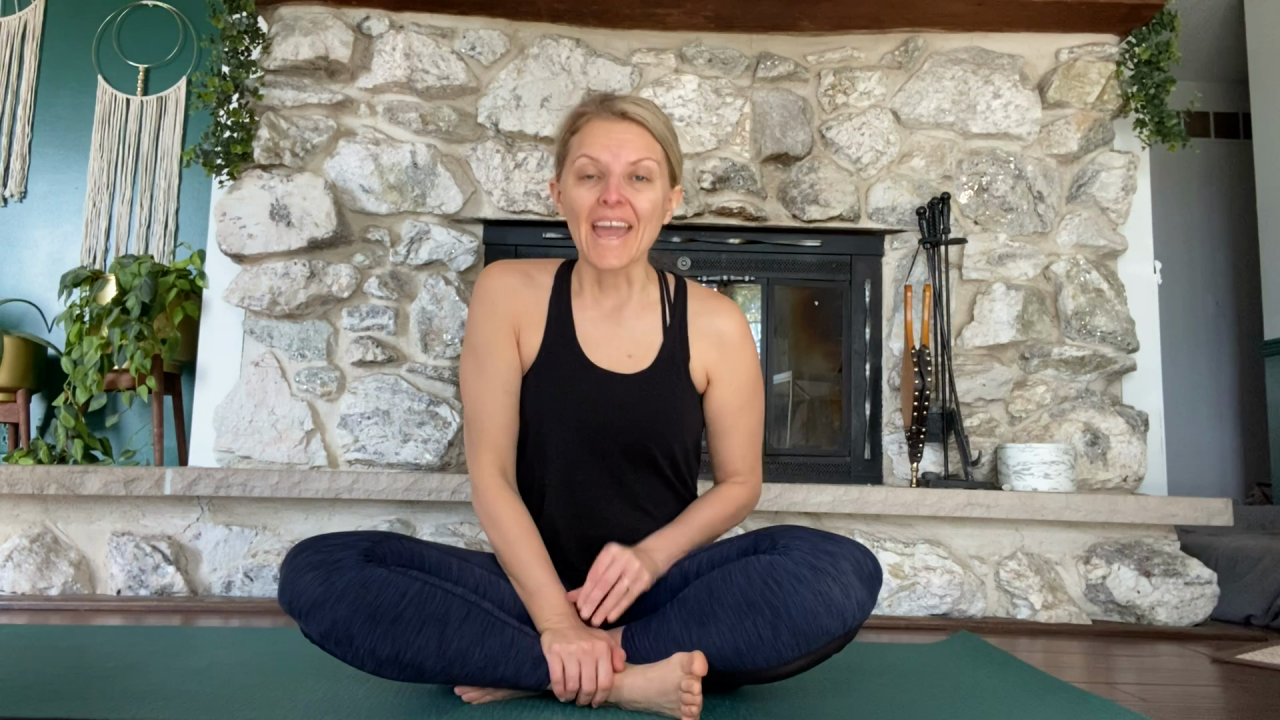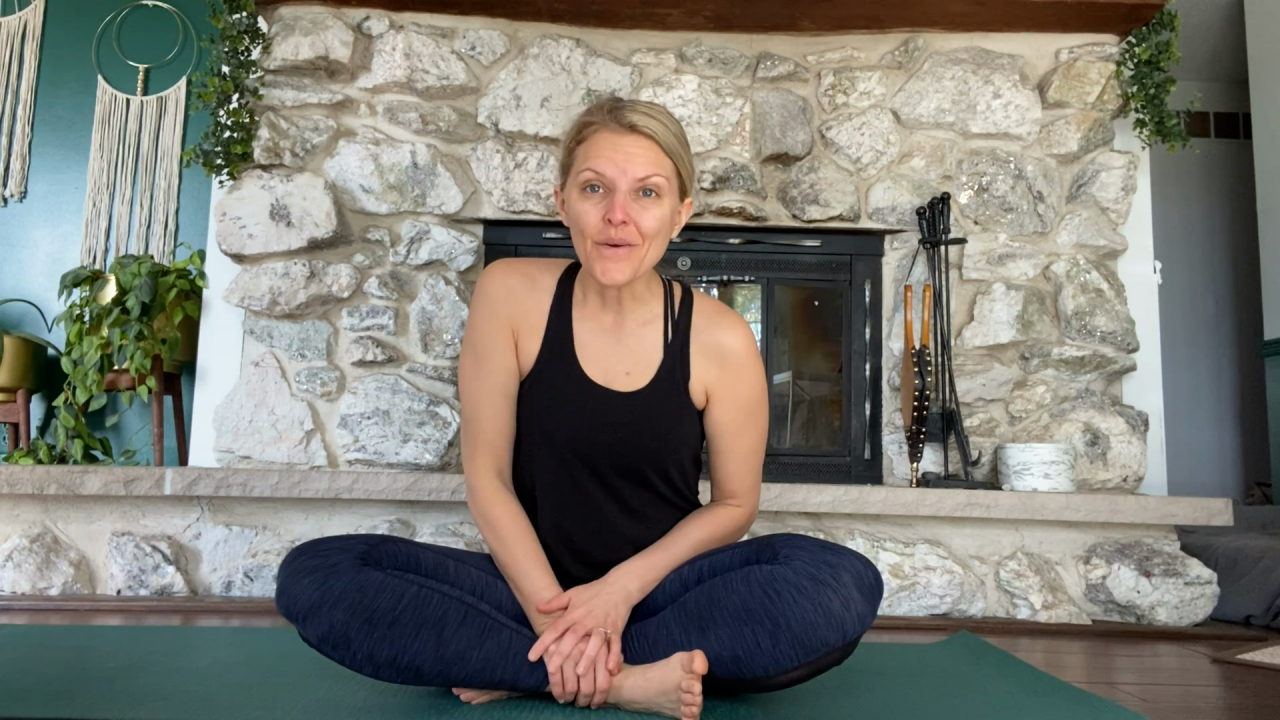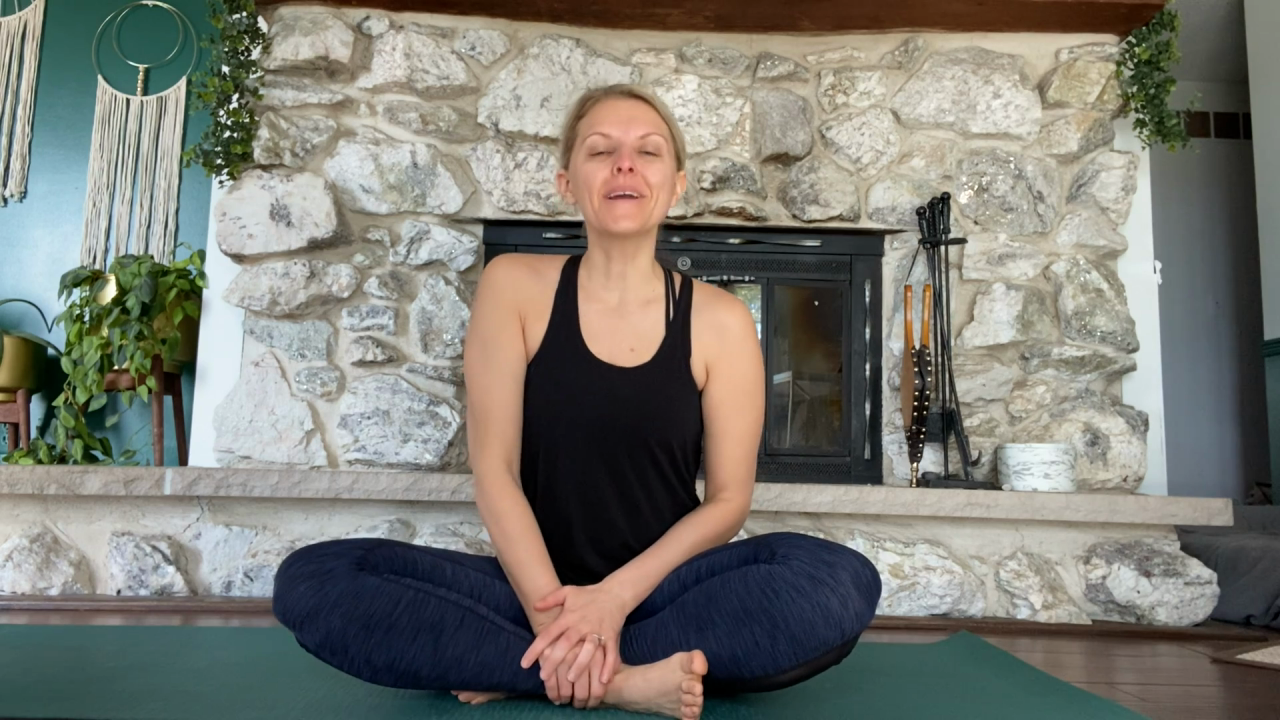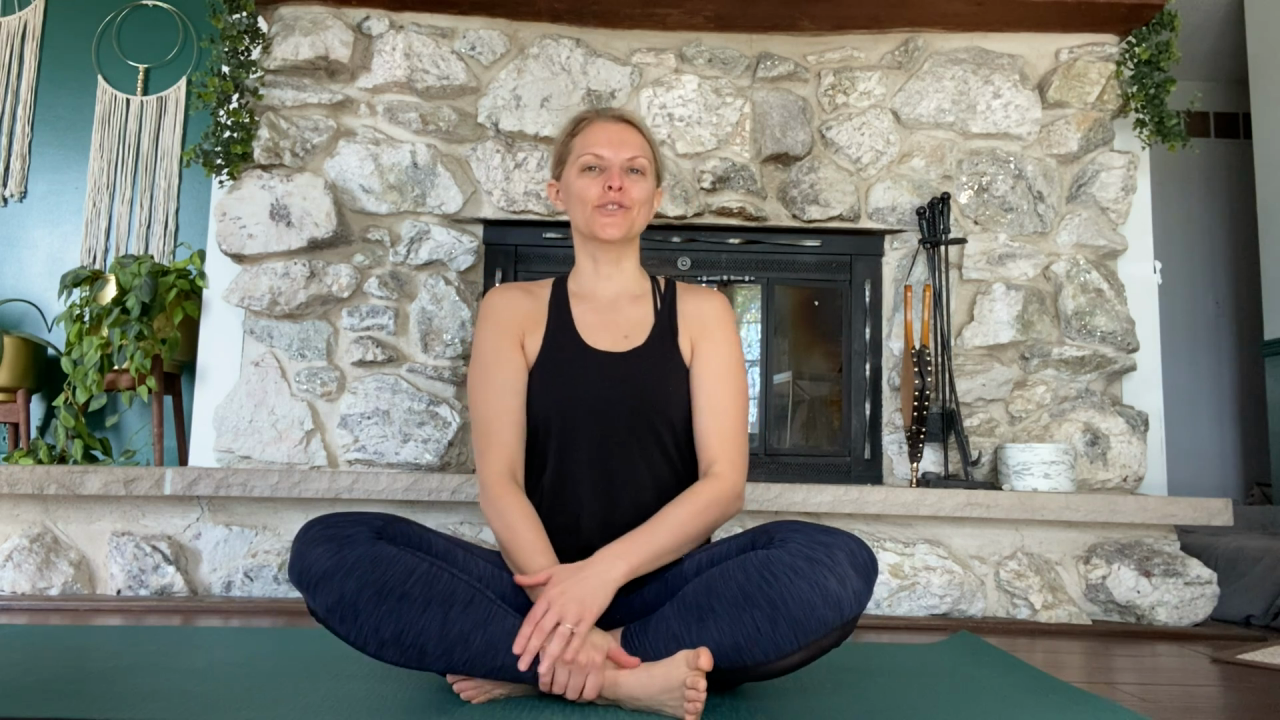
dt=0.4s
person 1, frame 1
left shoulder: (714, 323)
right shoulder: (508, 293)
left elbow: (739, 482)
right elbow: (492, 477)
left wrist: (653, 555)
right wrist: (554, 615)
left hip: (666, 589)
right hip: (537, 588)
left knee: (843, 574)
right knee: (315, 575)
person 1, frame 2
left shoulder: (719, 340)
right shoulder: (510, 294)
left elbow: (734, 504)
right elbow: (487, 478)
left wrist: (624, 586)
right wrist: (552, 616)
left hip: (663, 594)
right hip: (536, 590)
left knee: (845, 587)
right knee: (312, 577)
left ankle: (524, 670)
person 1, frame 3
left shoulder: (718, 318)
right shoulder: (515, 285)
left elbow: (727, 499)
right elbow: (495, 471)
left wrist: (618, 595)
right wrist: (553, 614)
left hip: (664, 594)
right hip: (538, 589)
left knee: (843, 586)
right knee: (309, 585)
left ankle: (526, 668)
person 1, frame 4
left shoulder: (702, 311)
right shoulder: (511, 308)
left elbow: (723, 484)
right elbow: (498, 482)
left wrist: (602, 575)
right wrist: (566, 607)
left hip: (668, 592)
right hip: (547, 589)
left knee: (839, 566)
right knee: (326, 550)
left ankle: (529, 669)
